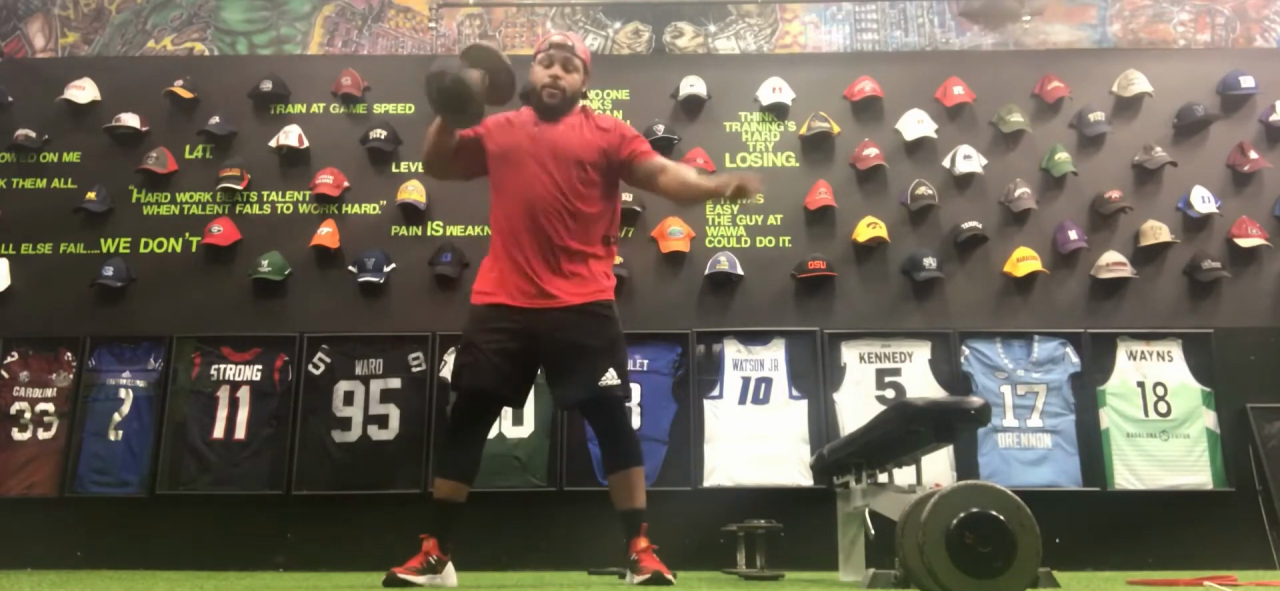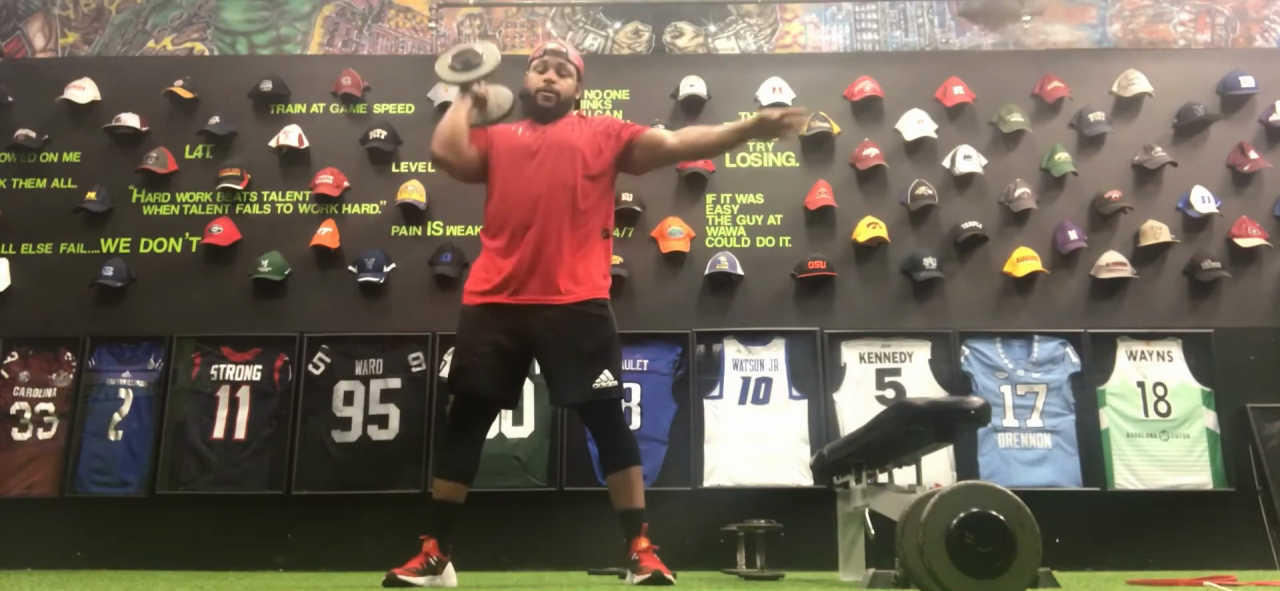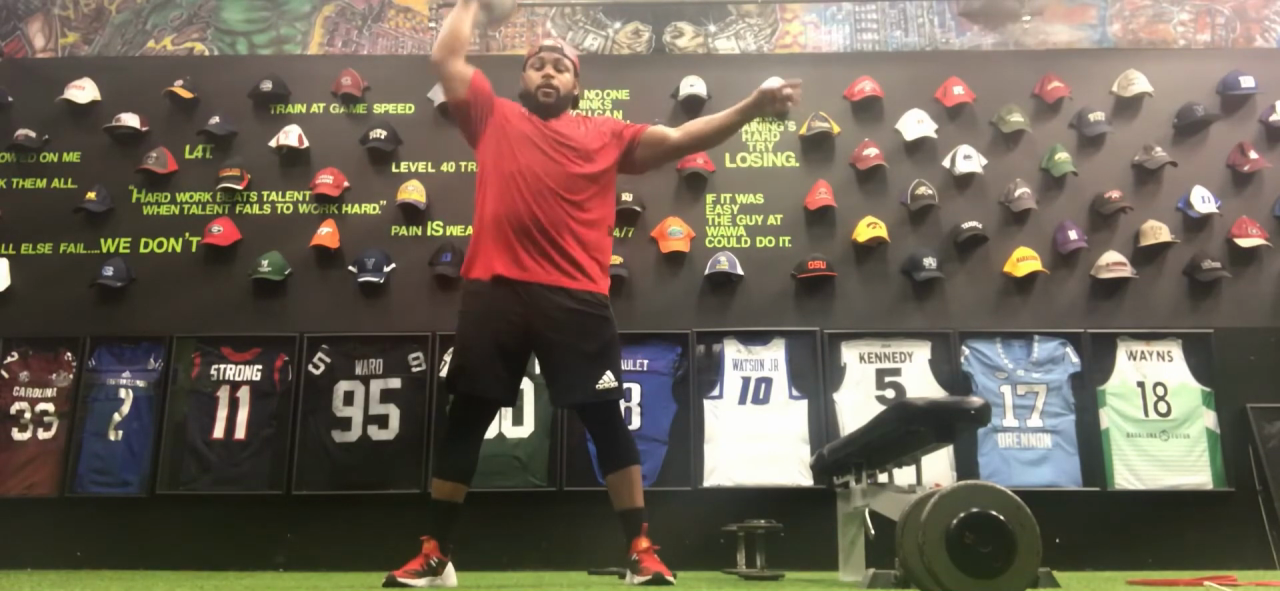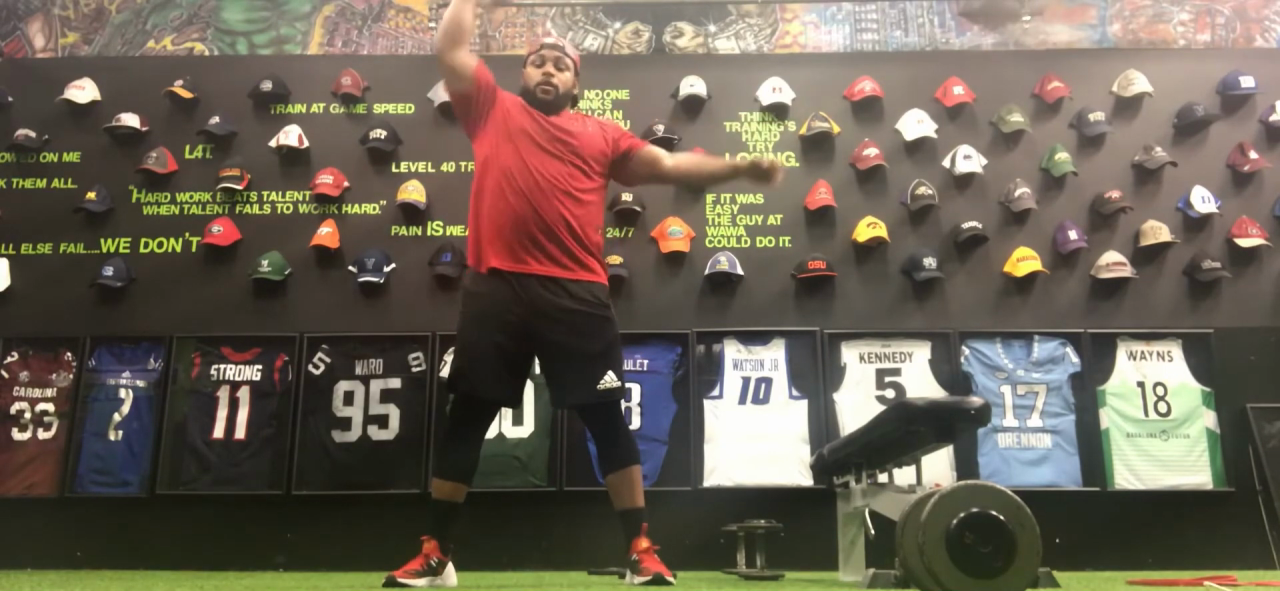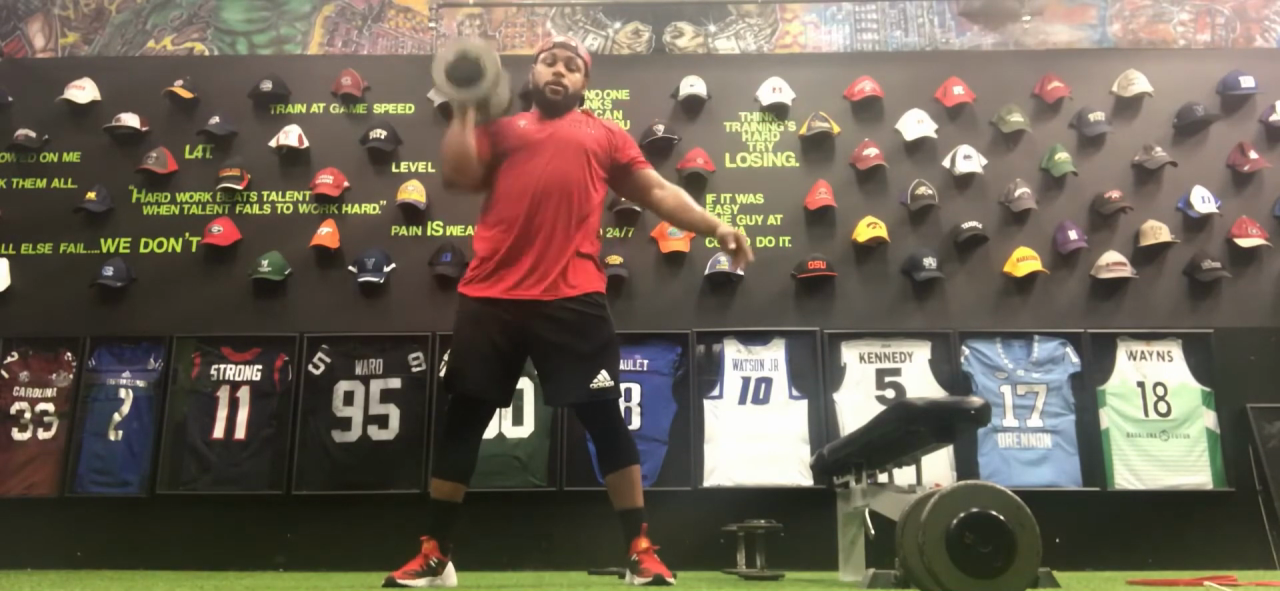
dt=0.3s
person 1, frame 1
left shoulder: (607, 132)
right shoulder: (501, 128)
left elbow: (663, 174)
right elbow: (440, 166)
left wrist: (716, 184)
right wrist: (448, 113)
left hip: (584, 302)
right hip: (503, 300)
left knee: (610, 418)
right knee: (468, 417)
person 1, frame 2
left shoulder: (603, 135)
right shoulder: (496, 138)
left elbow: (673, 143)
right elbow: (444, 153)
left wrist: (750, 126)
right wrist: (468, 100)
left hip: (576, 303)
right hip: (493, 301)
left knee: (607, 420)
right knee: (465, 420)
person 1, frame 3
left shoulder: (607, 136)
right shoulder: (492, 116)
left elbow: (679, 138)
right elbow: (444, 58)
left wrist: (751, 106)
left hip: (575, 296)
right hip: (494, 289)
left knee: (606, 418)
right knee: (465, 417)
person 1, frame 4
left shoulder: (600, 134)
right shoulder: (493, 108)
left elbow: (665, 163)
left wrist: (739, 167)
left hip: (576, 292)
right hip: (497, 285)
left knee: (606, 417)
right knee: (467, 416)
person 1, frame 5
left shoulder: (605, 136)
right shoulder: (501, 129)
left elbow: (658, 192)
right elbow: (457, 176)
left wrist: (717, 228)
right wrist: (466, 108)
left hip: (572, 298)
right hip: (490, 295)
left knee: (604, 417)
right knee: (463, 418)
